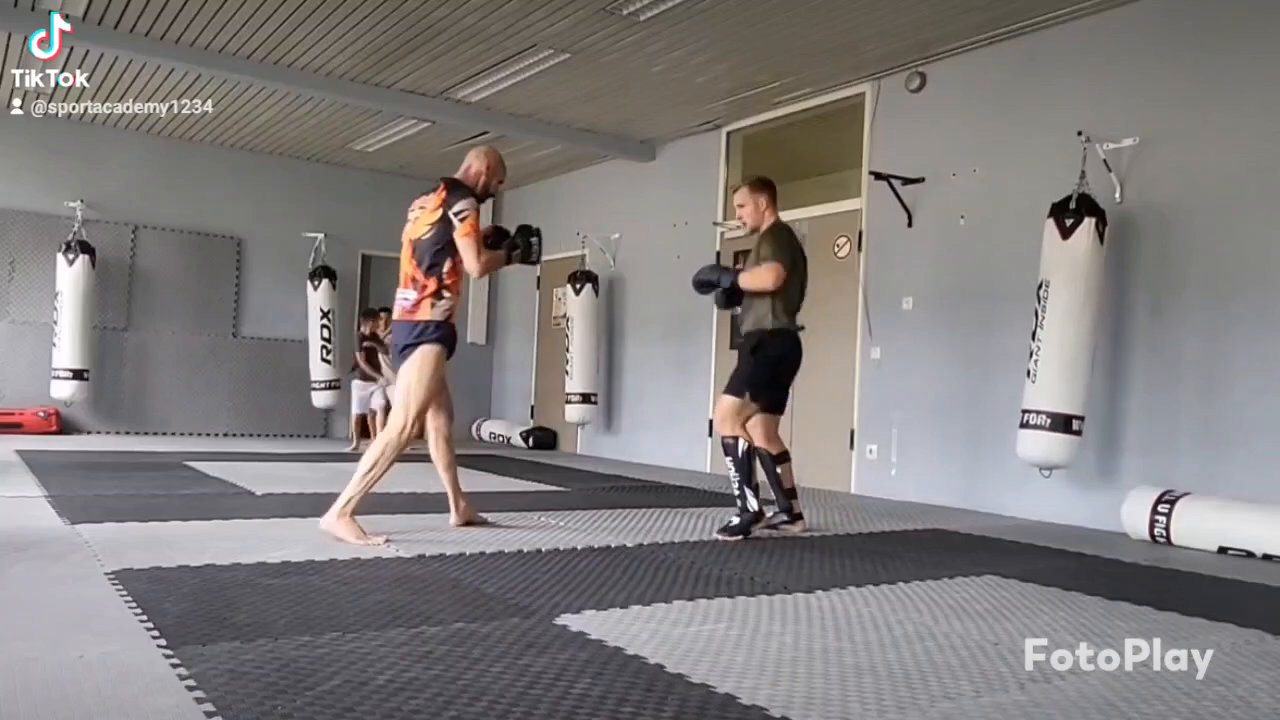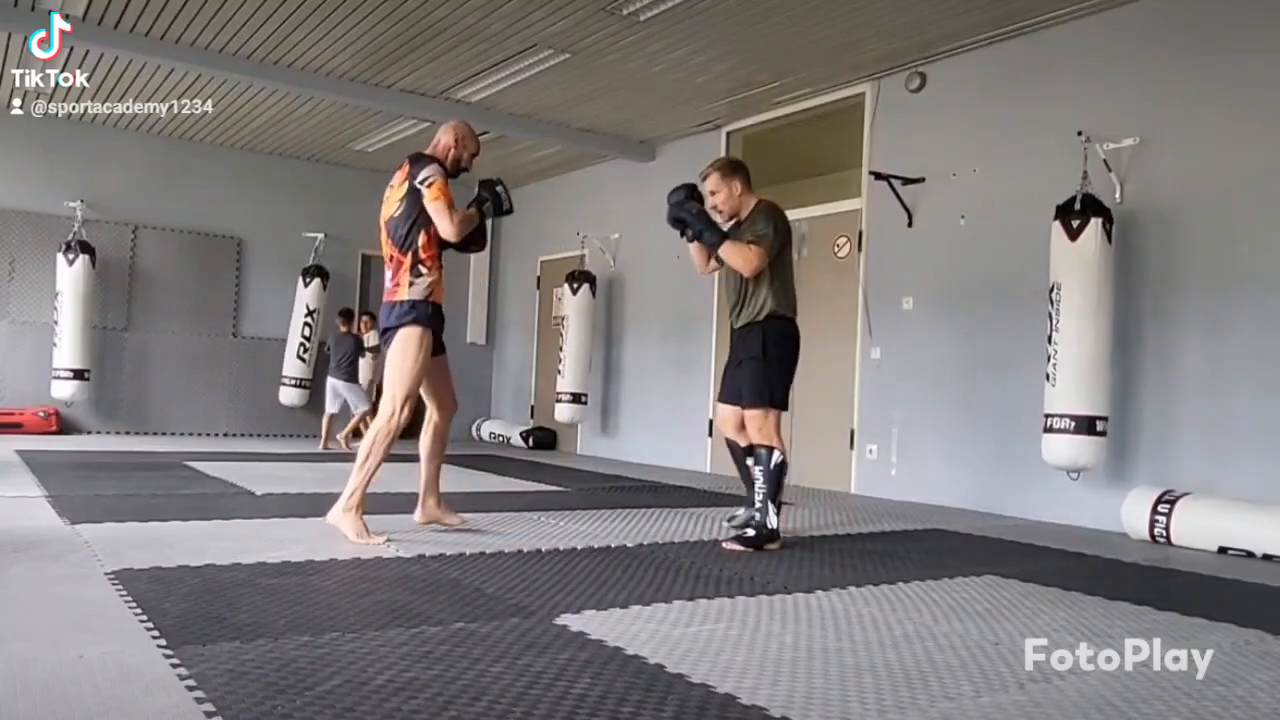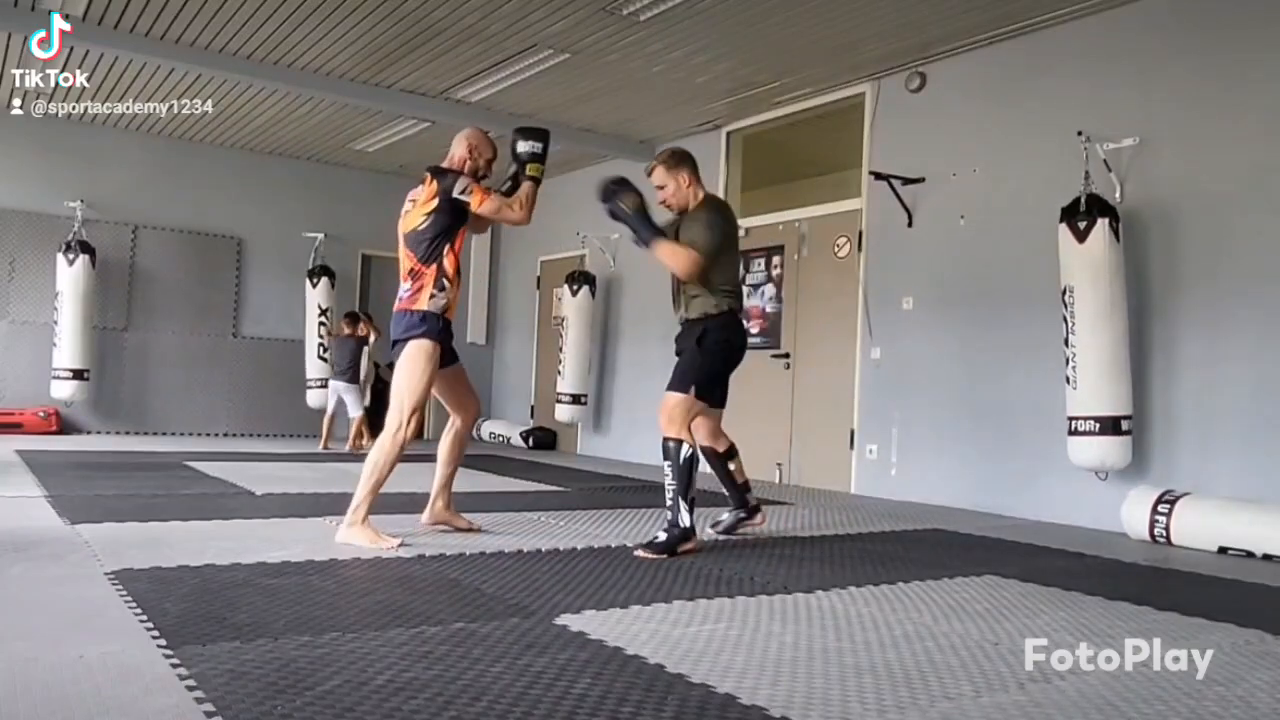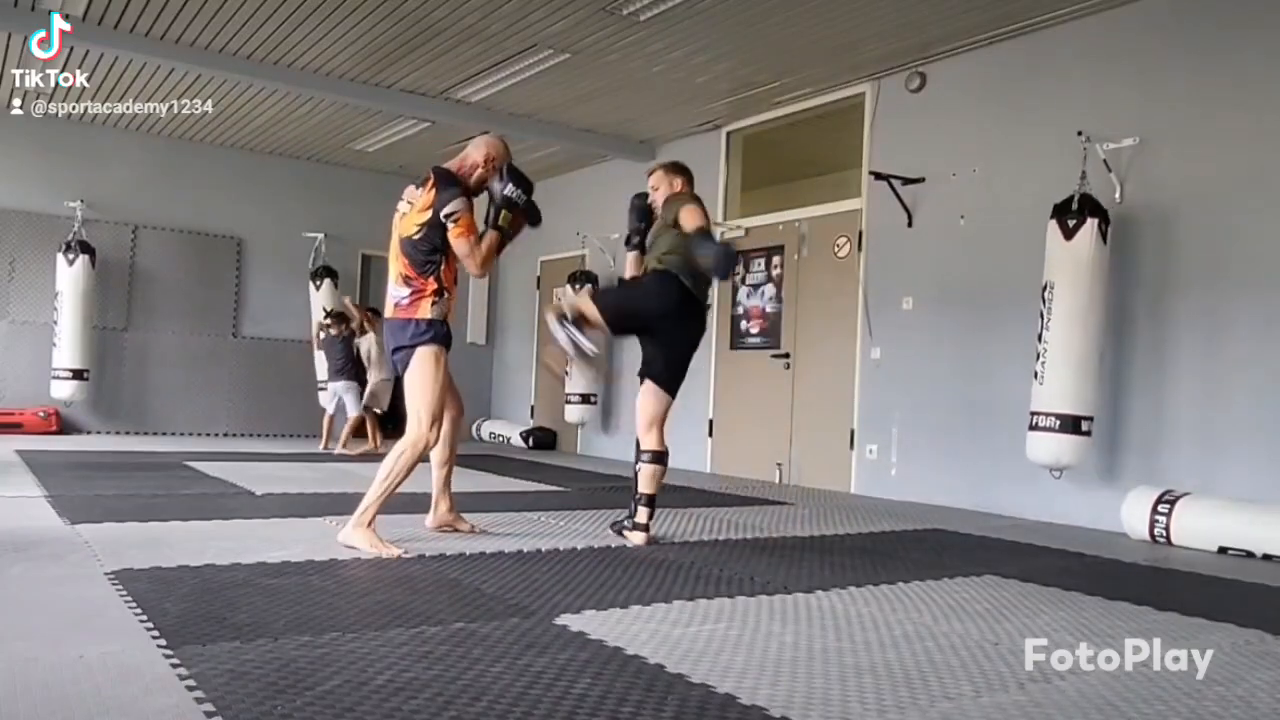
dt=0.7s
person 1, frame 1
left shoulder: (424, 202)
right shoulder: (462, 202)
right elbow: (476, 267)
left wrist: (482, 243)
right wrist: (511, 252)
left hip: (408, 322)
right hip: (428, 325)
left knee: (441, 418)
right knee: (404, 424)
left ankle: (459, 507)
right ankle: (341, 511)
person 1, frame 2
left shoulder: (408, 179)
right shoulder: (427, 171)
right elbow: (452, 228)
left wrist: (462, 235)
right wrist: (483, 207)
left hip: (417, 307)
right hip: (412, 307)
left knee: (444, 405)
right knee: (396, 410)
left ankle: (429, 503)
right ankle: (347, 507)
person 1, frame 3
left shoulder: (431, 189)
right shoulder: (452, 183)
left elbow: (479, 223)
right elbow: (519, 214)
left wrist: (516, 177)
right wrist: (533, 168)
left hip: (429, 320)
right hip: (421, 319)
left knee: (467, 409)
right knee: (402, 423)
left ankle: (440, 505)
right ankle: (354, 521)
person 1, frame 4
left shoulder: (425, 186)
right shoulder: (450, 196)
right elbow: (478, 261)
left wrist: (504, 227)
right wrist: (504, 214)
left hip: (408, 320)
right hip: (420, 324)
left knee: (452, 411)
right knee: (424, 433)
left ankle: (443, 509)
right ankle: (359, 524)
person 2, frame 1
left shoulder: (775, 238)
right shoulder: (786, 242)
left elbow: (771, 278)
left wrist: (727, 278)
right wrist: (739, 294)
left hip: (770, 344)
right hip: (778, 344)
left knee: (726, 417)
right knee: (760, 430)
left ankle: (749, 509)
right ankle: (790, 512)
person 2, frame 2
left shoulder: (768, 216)
right shoulder: (741, 226)
left elbow: (750, 263)
right elbow: (705, 265)
left wrist: (707, 227)
right wrist: (694, 230)
left hip: (771, 332)
right hip: (748, 334)
left knee: (761, 428)
right knee: (728, 420)
left ankle: (767, 526)
right ankle: (759, 505)
person 2, frame 3
left shoulder: (709, 213)
right shoulder: (692, 217)
left elbow: (684, 266)
right elbow: (665, 240)
left wrist: (639, 224)
right wrist: (632, 212)
left hip: (712, 331)
right hip: (701, 331)
left knee: (672, 417)
right knee: (704, 427)
left ankle: (680, 527)
right ankle: (746, 507)
person 2, frame 4
left shoulder: (683, 203)
right shoulder: (665, 234)
left elbow: (693, 216)
right elbow: (634, 281)
left wrist: (704, 236)
right wrist: (636, 236)
left hip: (665, 290)
right hip: (686, 318)
left knee: (562, 310)
right knee: (649, 424)
left ankle: (581, 345)
right ankle: (640, 521)
